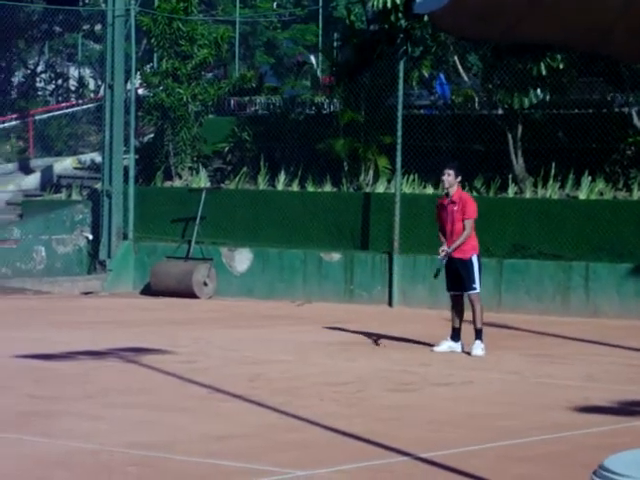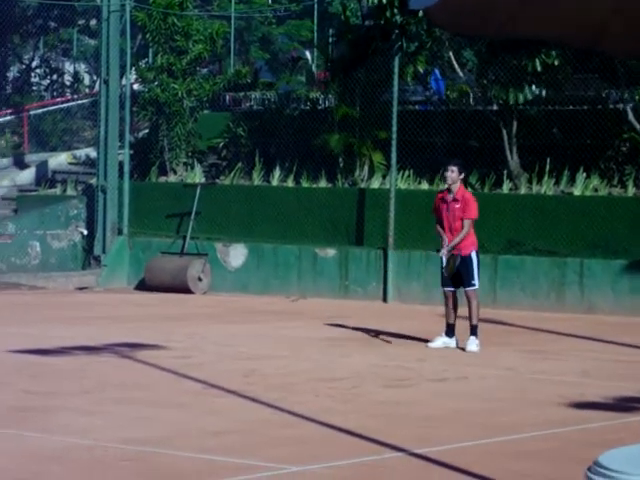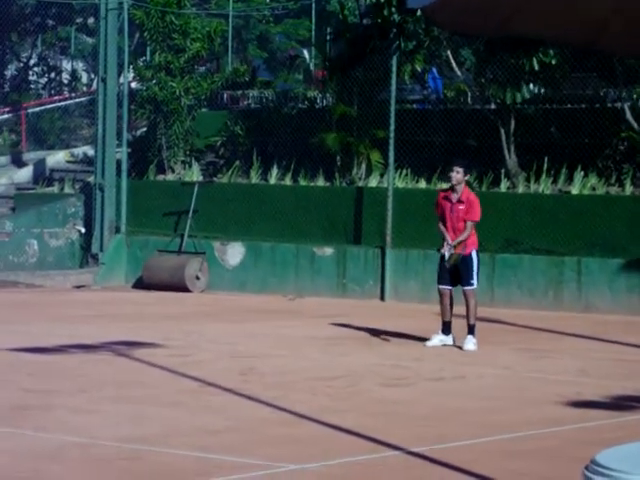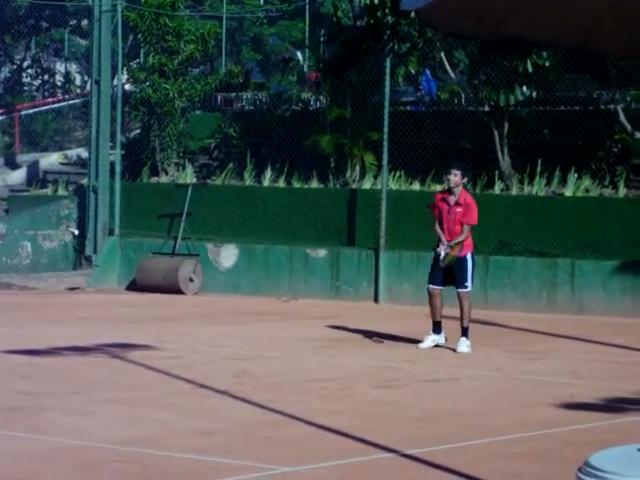
dt=0.2s
person 1, frame 1
left shoulder: (466, 200)
right shoulder: (441, 202)
left elbow: (468, 230)
left wrist: (450, 248)
right wrist: (443, 243)
left hip: (468, 254)
right hip: (451, 256)
left knee: (473, 296)
right knee: (455, 297)
left ankle: (479, 341)
right ankle: (455, 340)
person 1, frame 2
left shoulder: (468, 199)
right shoulder: (440, 197)
left elbow: (466, 229)
left wrist: (450, 247)
right wrist: (444, 239)
left hip: (466, 251)
right hip: (449, 251)
left knee: (470, 292)
right knee: (448, 293)
left ankle: (473, 337)
right ankle: (449, 336)
person 1, frame 3
left shoulder: (472, 200)
right shoulder: (442, 196)
left elbow: (468, 230)
left wrist: (453, 245)
right wrist: (447, 239)
left hip: (467, 250)
right hip: (448, 249)
left knee: (469, 292)
right knee: (444, 291)
left ankle: (471, 336)
right ankle: (446, 333)
person 1, frame 4
left shoulder: (469, 203)
right shoulder: (439, 197)
left elbow: (465, 233)
right elbow: (436, 224)
left wrist: (450, 245)
right wrist: (443, 241)
left hip: (462, 253)
right hip: (443, 250)
left knee: (463, 294)
right knee: (433, 290)
left ankle: (465, 338)
right ankle: (437, 333)
